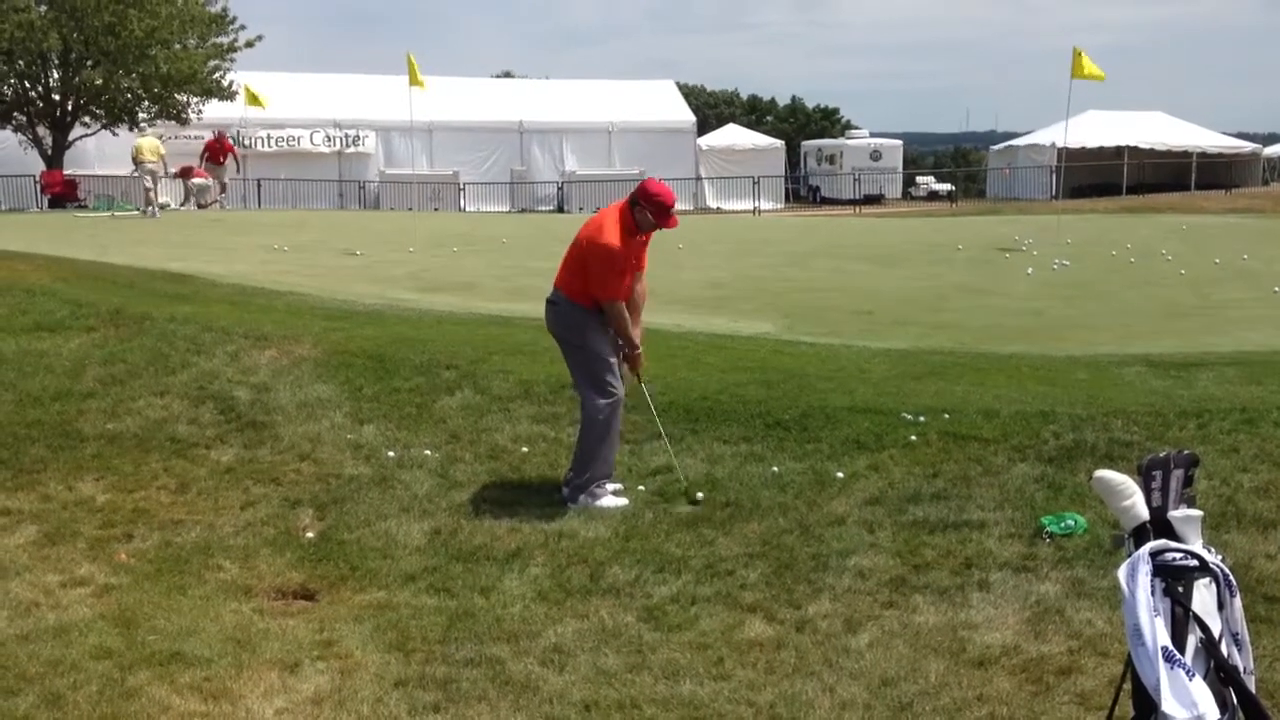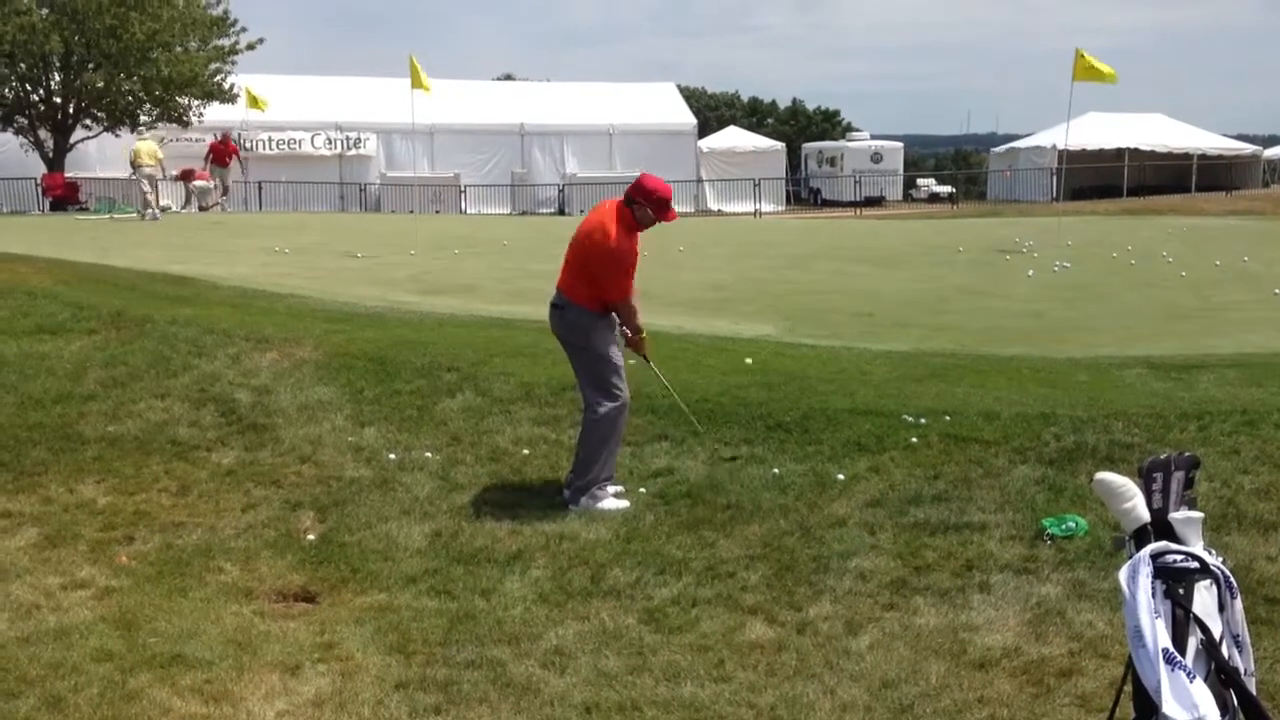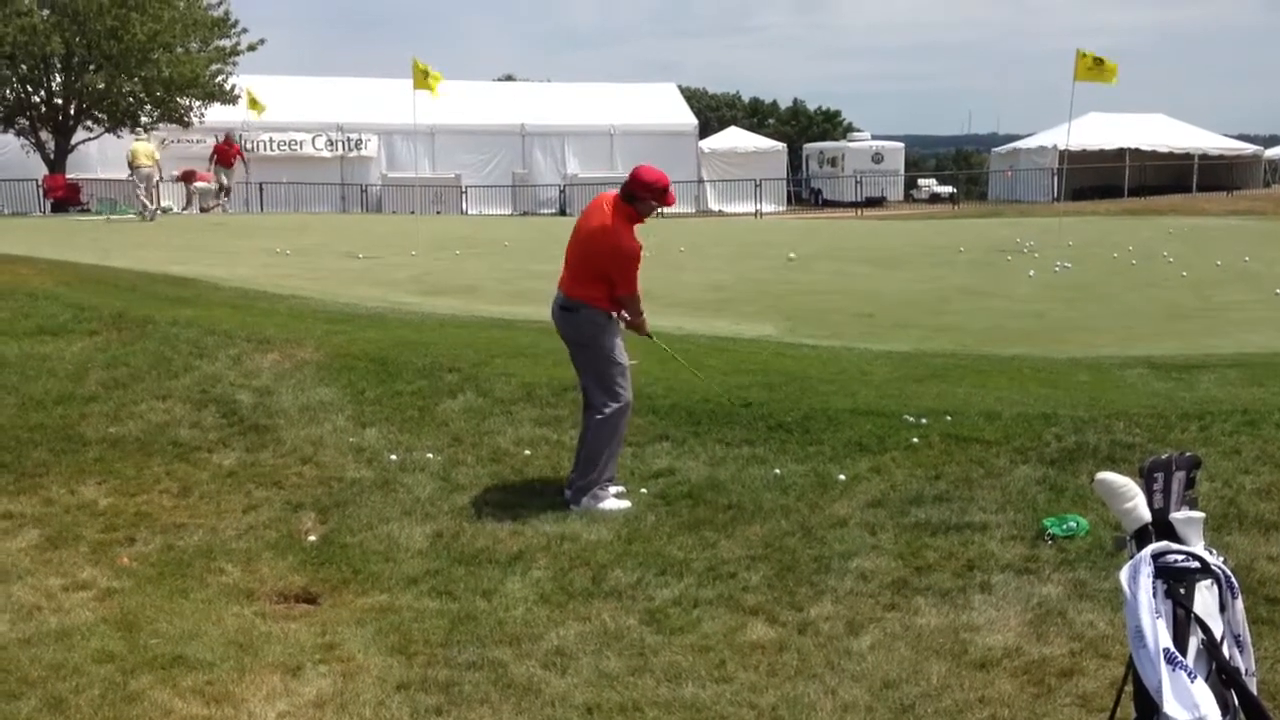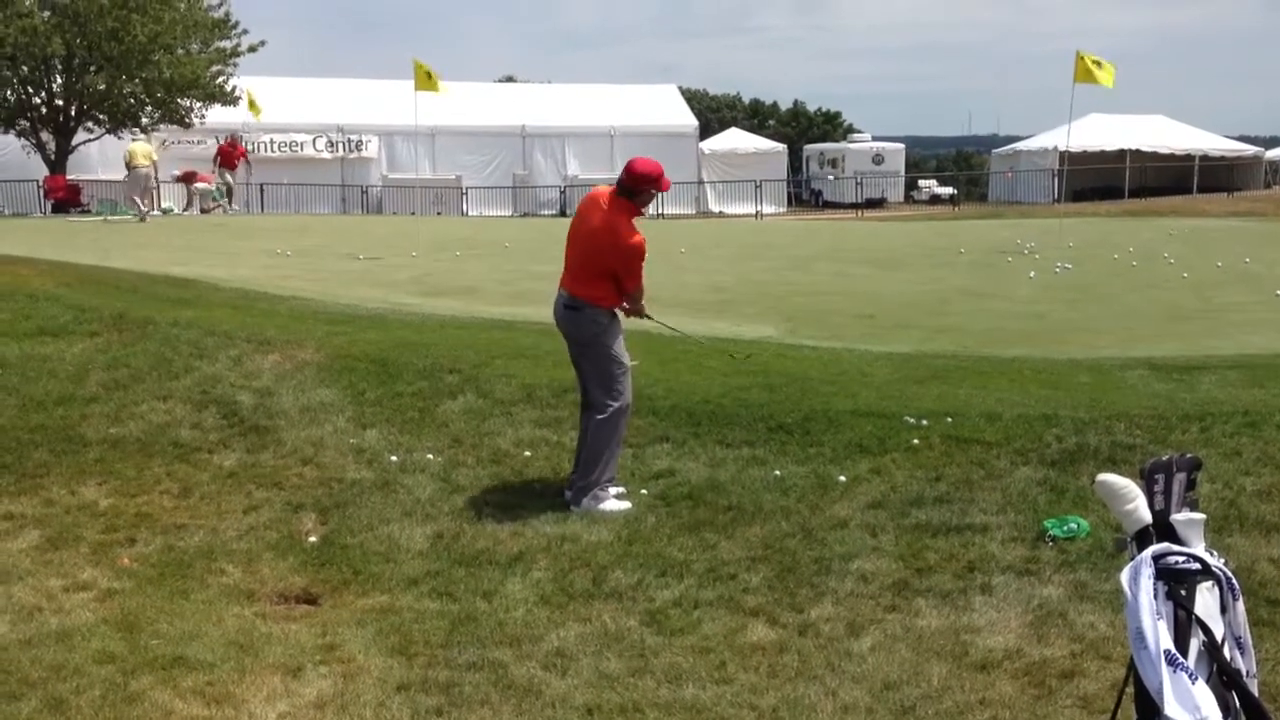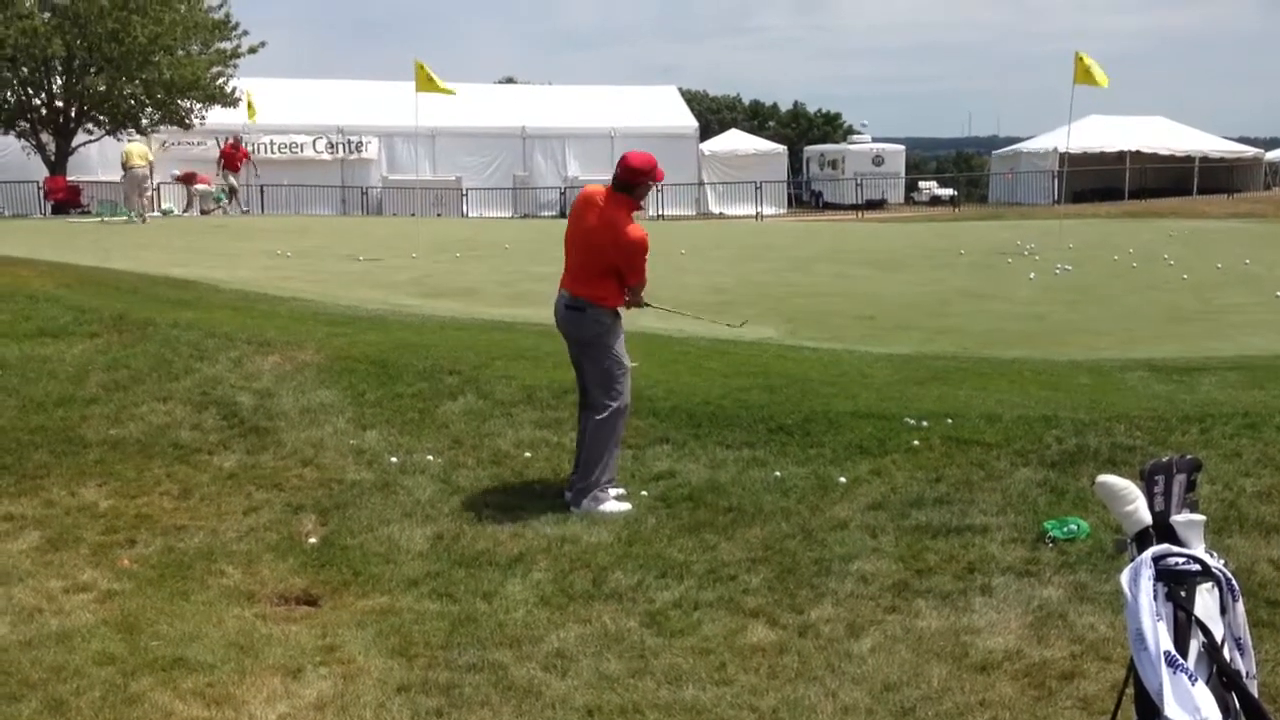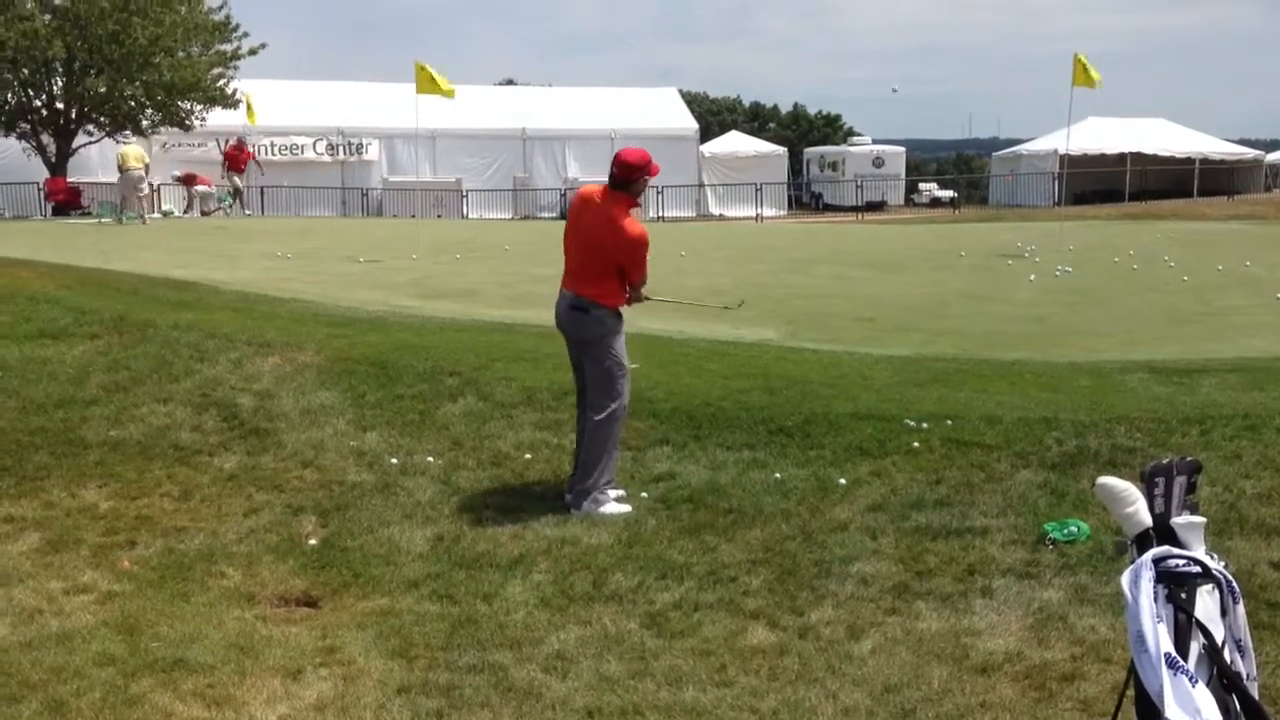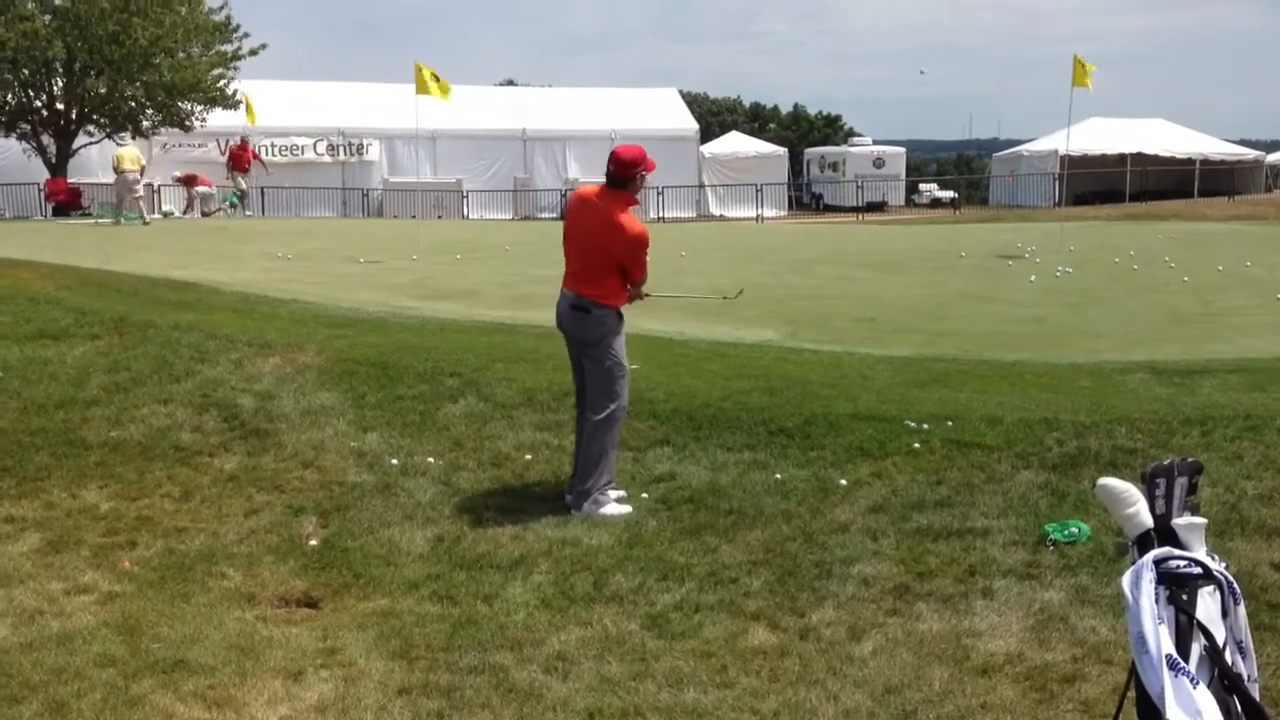
dt=0.1s
person 1, frame 1
left shoulder: (636, 227)
right shoulder: (608, 241)
left elbow: (637, 282)
right elbow: (612, 302)
left wrist: (634, 336)
right wrist: (631, 345)
left hip: (588, 310)
right hip: (574, 314)
left knee: (603, 393)
right knee: (606, 396)
left ankle: (585, 476)
right ankle: (585, 488)
person 1, frame 2
left shoulder: (624, 215)
right shoulder: (611, 241)
left elbow: (624, 284)
right elbow: (621, 301)
left wrist: (632, 328)
right wrist: (637, 333)
left hip: (588, 310)
right hip: (579, 316)
left knee: (605, 395)
right knee: (612, 398)
left ankle: (585, 478)
right ankle: (586, 490)
person 1, frame 3
left shoulder: (604, 200)
right shoulder: (624, 243)
right elbow: (628, 297)
left wrist: (626, 311)
right wrist: (638, 321)
left hip: (570, 306)
right hip: (589, 317)
left knee: (600, 398)
right knee: (615, 402)
left ankle: (585, 478)
right ankle: (587, 491)
person 1, frame 4
left shoulder: (596, 197)
right shoulder: (629, 239)
right elbow: (633, 292)
left wrist: (624, 300)
right wrist: (637, 307)
left hip: (571, 305)
right hip: (592, 316)
left knee: (597, 398)
right knee: (615, 401)
left ankle: (586, 478)
right ankle: (588, 492)
person 1, frame 5
left shoulder: (586, 196)
right shoulder: (632, 236)
right elbow: (636, 286)
right wrist: (635, 299)
left hip: (568, 304)
right hip: (595, 316)
left knee: (594, 400)
right knee: (613, 403)
left ankle: (585, 479)
right ankle: (588, 493)
person 1, frame 6
left shoulder: (583, 197)
right shoulder: (632, 233)
right elbow: (637, 283)
right wrist: (634, 294)
left hip: (568, 305)
right hip: (596, 317)
left knee: (592, 401)
right knee: (611, 404)
left ankle: (586, 481)
right ankle: (587, 495)
person 1, frame 7
left shoulder: (580, 198)
right shoulder: (633, 231)
right elbow: (638, 281)
right wrist: (633, 291)
left hip: (569, 304)
right hip: (598, 317)
left knee: (591, 402)
right knee: (609, 406)
left ankle: (587, 482)
right ankle: (588, 496)
